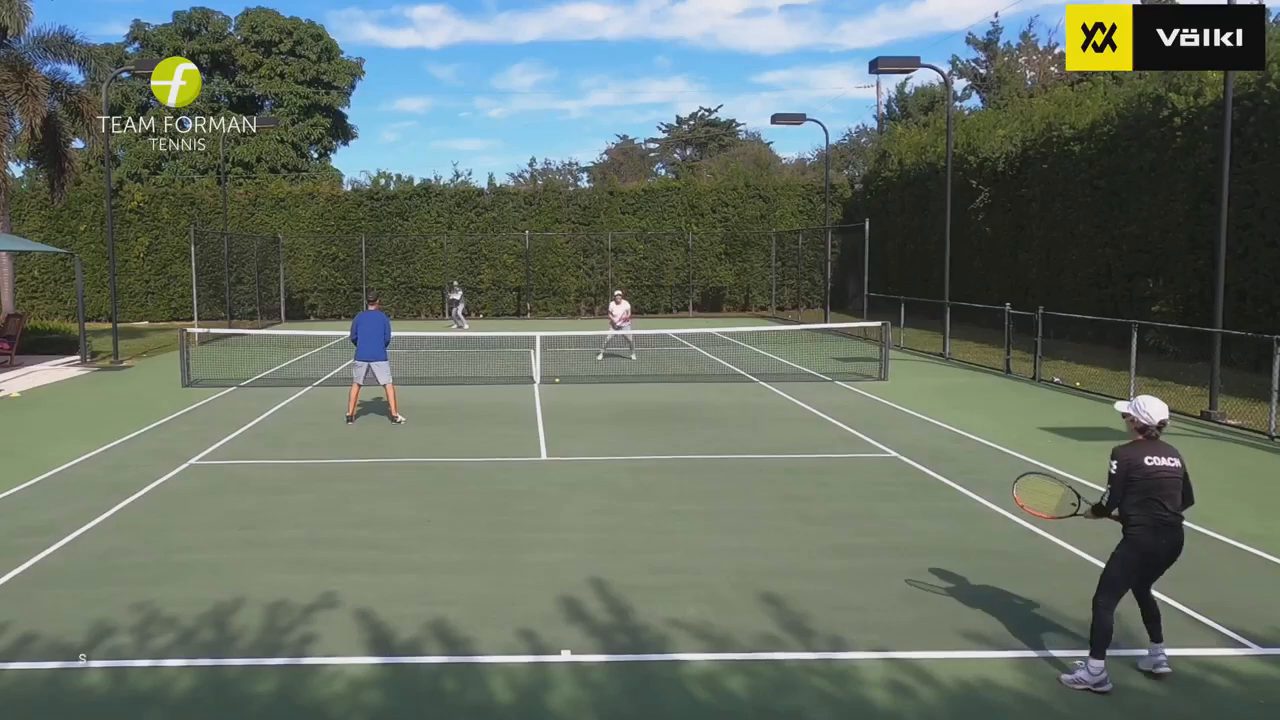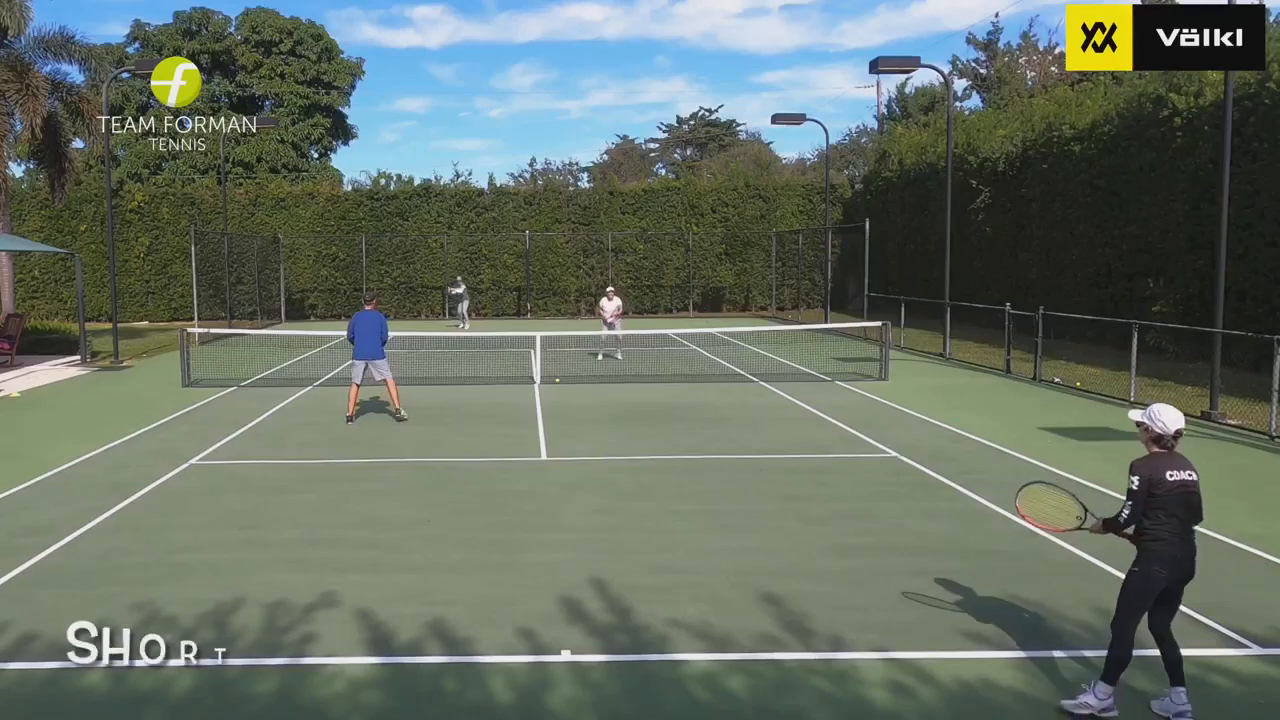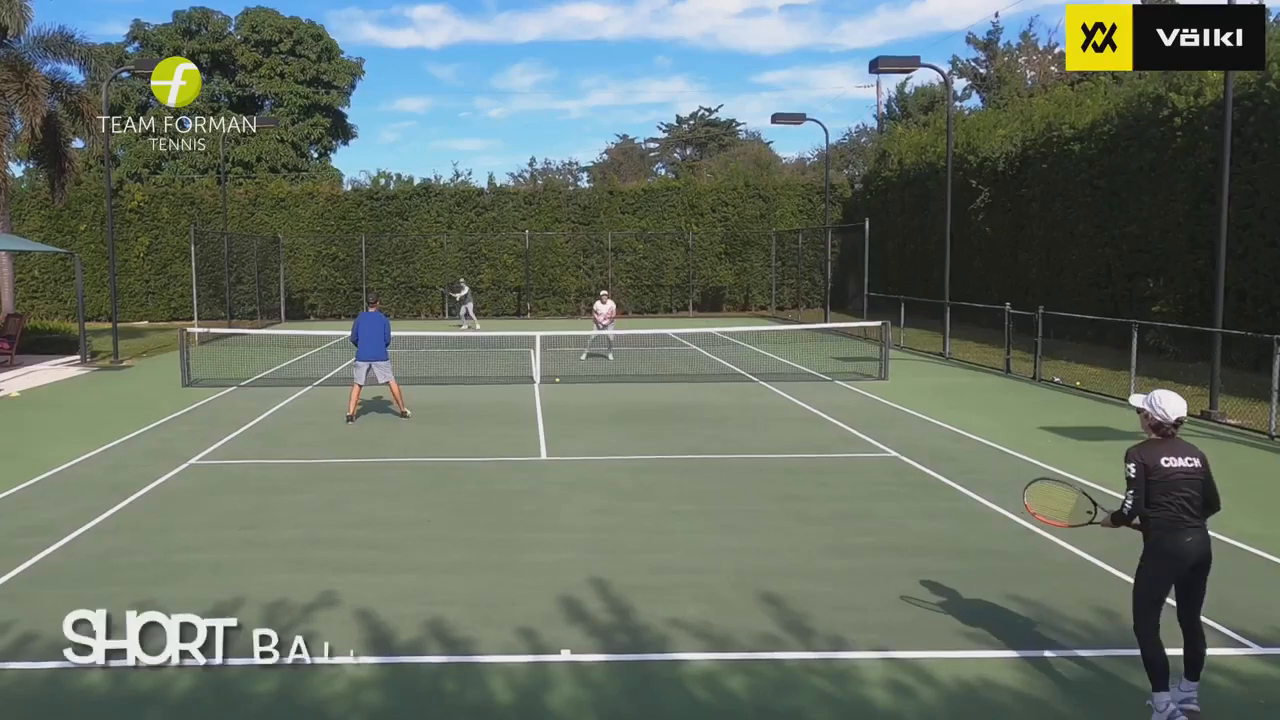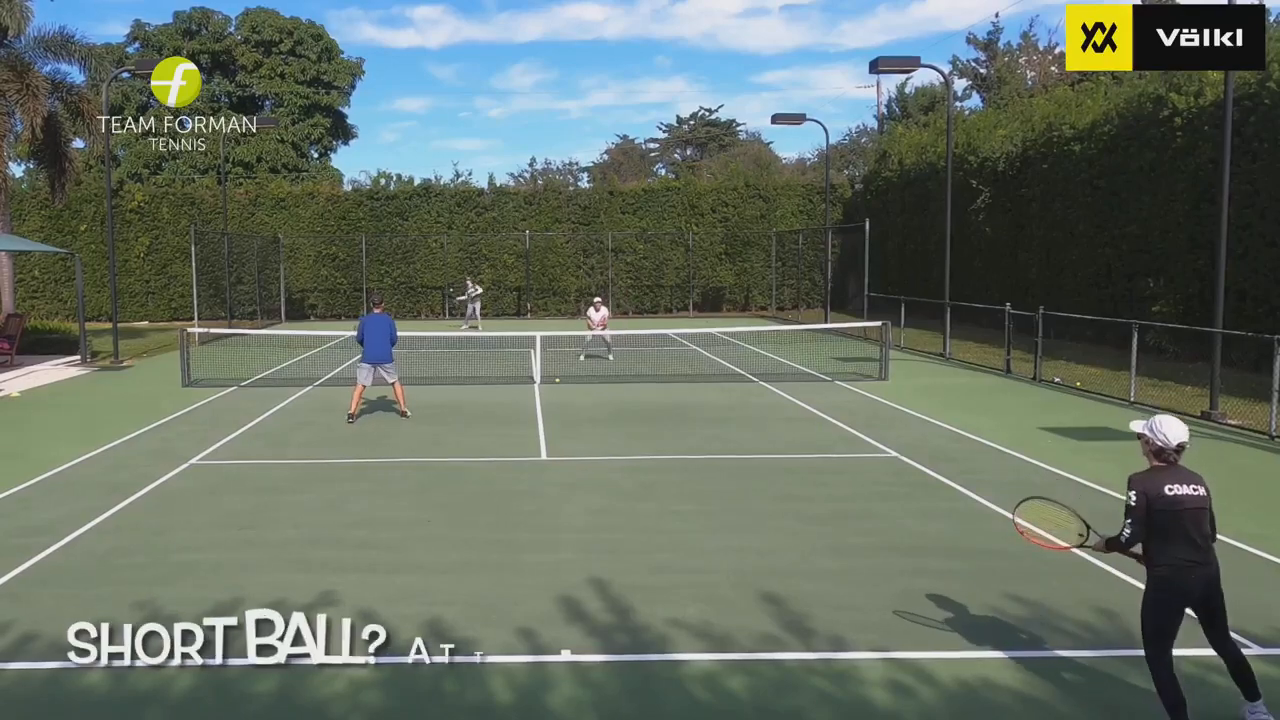
dt=0.2s
person 1, frame 1
left shoulder: (1124, 454)
right shoulder: (1173, 454)
left elbow: (1111, 501)
right elbow: (1187, 500)
left wrist: (1095, 511)
left hip: (1141, 540)
right hip: (1173, 539)
left knee: (1104, 601)
right knee: (1141, 588)
left ankle: (1095, 670)
right ankle: (1157, 656)
person 1, frame 2
left shoulder: (1143, 467)
right shoulder: (1187, 466)
left elbow: (1129, 516)
right elbow: (1196, 515)
left wrist: (1104, 525)
left hip: (1156, 557)
right hip: (1185, 558)
left knee: (1123, 626)
right knee: (1160, 626)
person 1, frame 3
left shoulder: (1139, 454)
right shoulder: (1195, 454)
left elbow: (1132, 508)
right elbow: (1212, 504)
left wrist: (1114, 519)
left hip: (1165, 548)
right hip: (1199, 545)
left knee: (1146, 625)
right knee: (1190, 619)
right ankle: (1188, 692)
person 1, frame 4
left shoulder: (1141, 482)
right shoulder: (1197, 481)
left elbow: (1131, 536)
right elbow: (1208, 532)
left wrist: (1107, 545)
left hip: (1169, 580)
right hip: (1207, 575)
left knee: (1158, 656)
right knee: (1222, 642)
